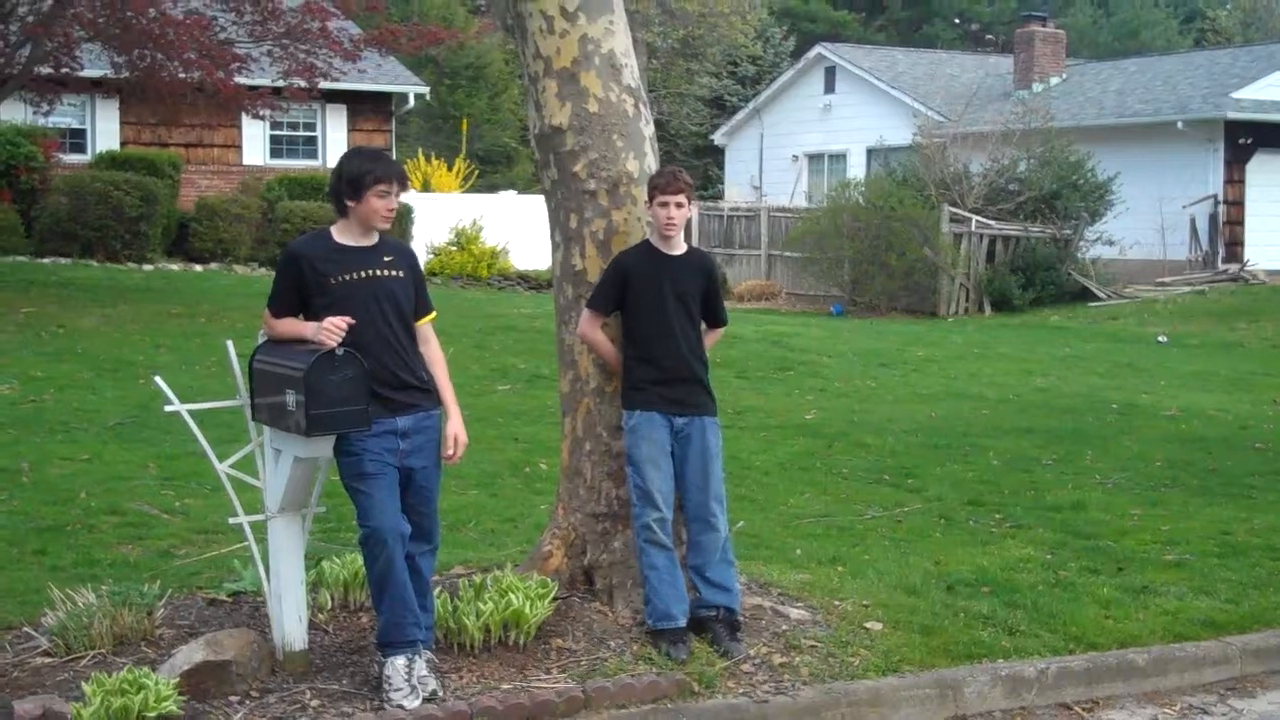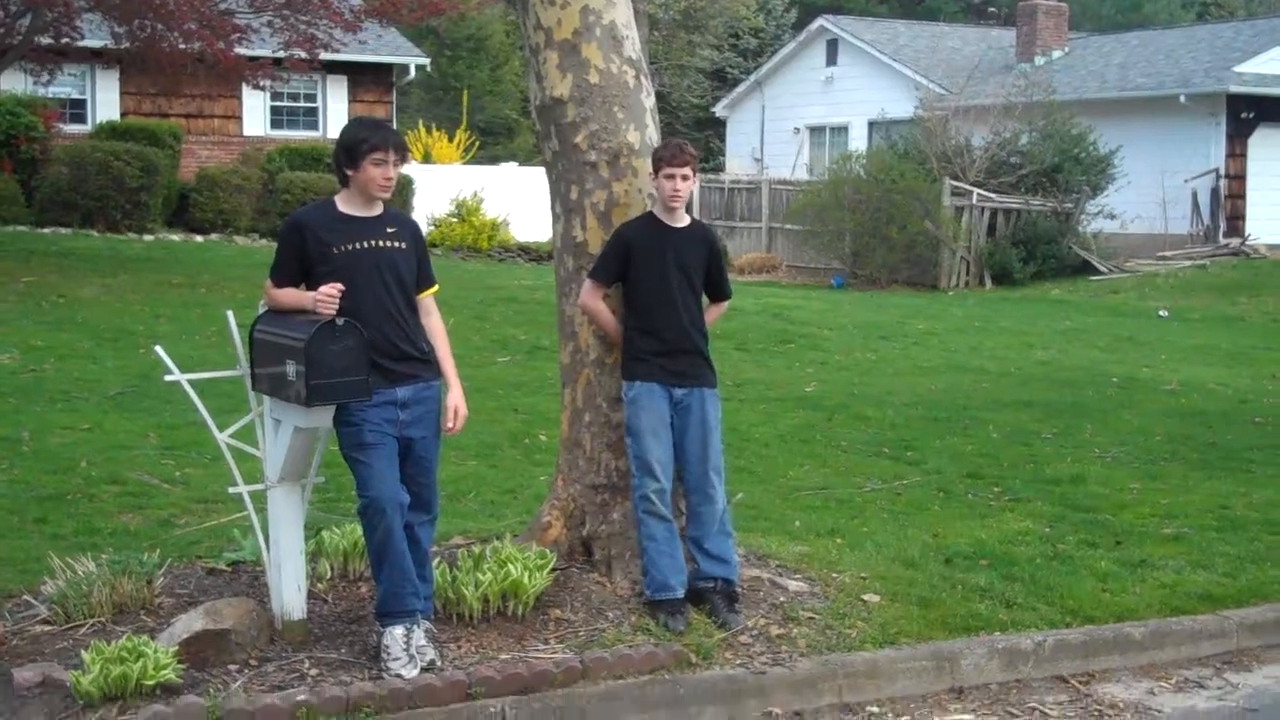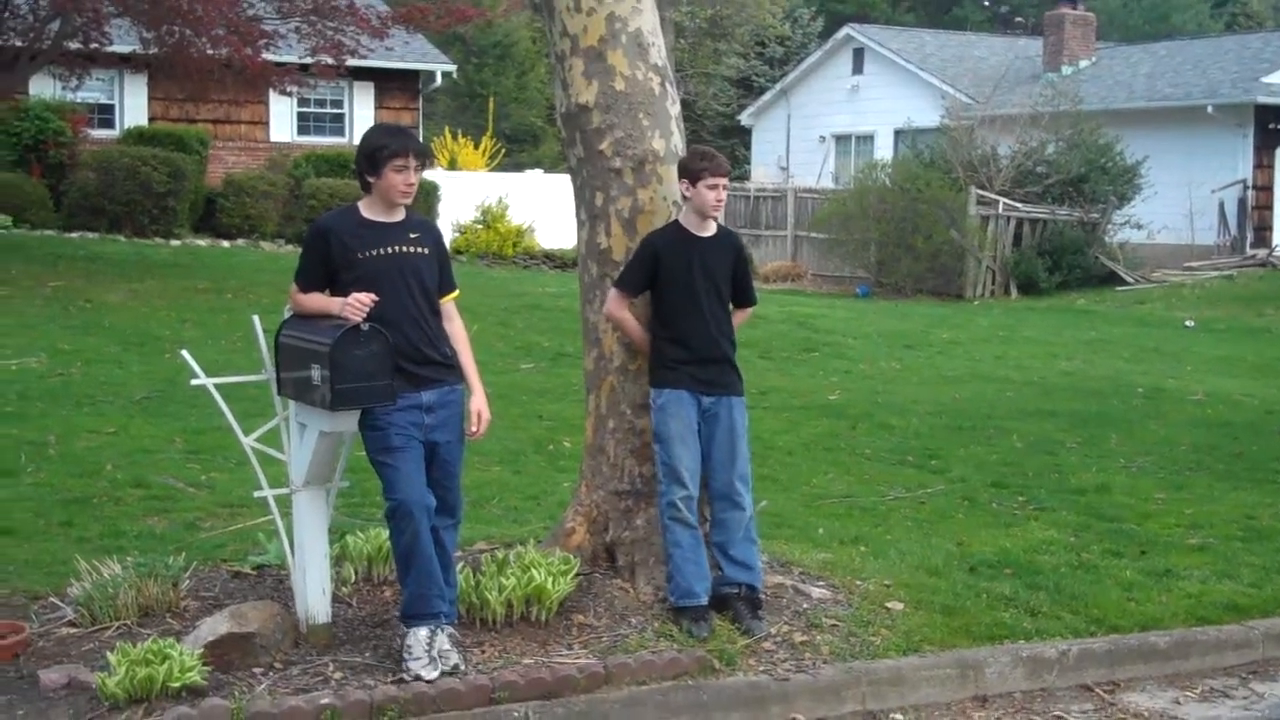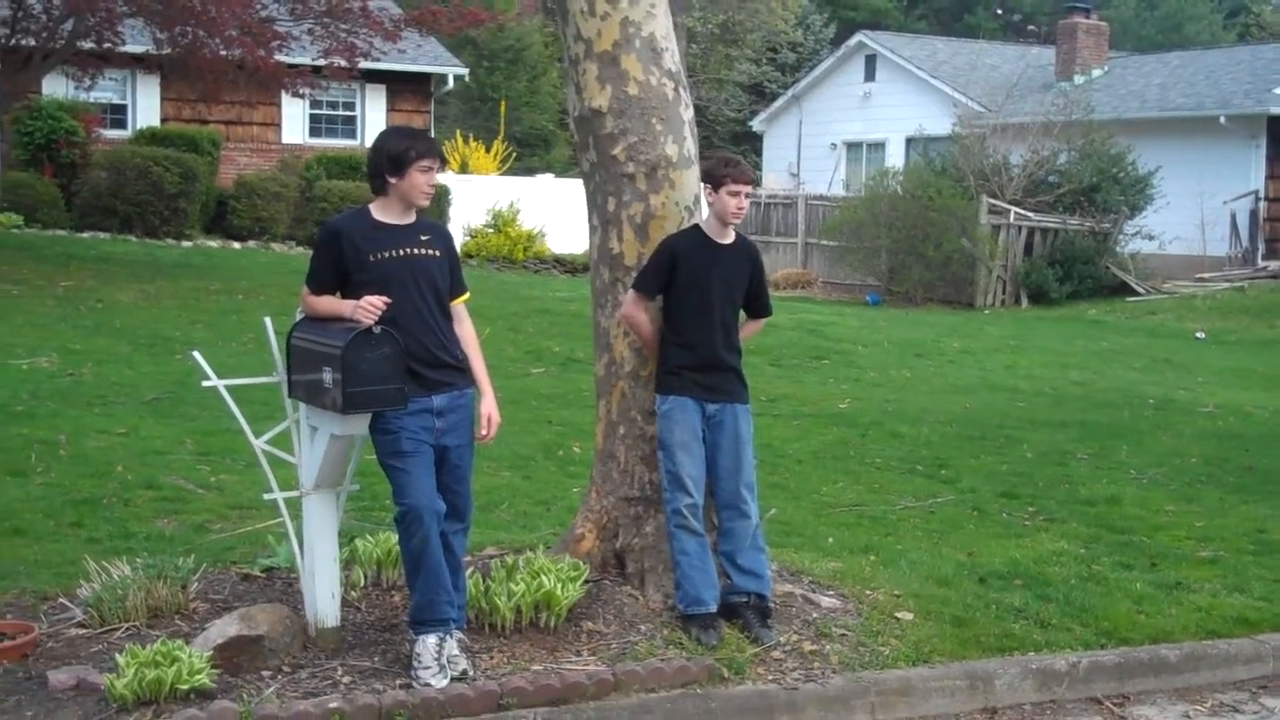
dt=0.5s
person 1, frame 1
left shoulder: (401, 256)
right shoulder: (305, 255)
right elbow: (273, 323)
left wrist: (452, 411)
right wrist: (314, 329)
left hip: (420, 418)
right hip: (362, 425)
left knee: (421, 536)
right knee: (384, 532)
left ankle: (416, 646)
right ankle: (402, 650)
person 1, frame 2
left shoulder: (405, 228)
right shoulder: (309, 225)
left elbow: (428, 310)
right elbow: (275, 293)
left wrist: (453, 384)
right wrist: (311, 298)
left hip: (420, 389)
right hip: (362, 397)
left knee: (420, 507)
right knee: (383, 503)
left ankle: (415, 617)
right ankle: (401, 621)
person 1, frame 3
left shoulder: (426, 233)
right shoulder: (332, 231)
right elbow: (300, 299)
left wrist: (475, 389)
right wrist: (339, 305)
left hip: (444, 393)
right hip: (387, 399)
left knee: (444, 510)
right knee: (410, 505)
left ankle: (440, 621)
right ankle: (425, 622)
person 1, frame 4
left shoulder: (438, 236)
right shoulder: (344, 232)
right elbow: (312, 301)
left wrist: (486, 391)
right wrist: (351, 307)
left hip: (454, 397)
right hip: (398, 404)
left knee: (454, 515)
right knee: (419, 510)
left ankle: (448, 626)
right ankle: (432, 630)
person 2, frame 1
left shoulder: (701, 266)
right shoulder: (629, 264)
right elbow: (588, 327)
left wrist: (686, 363)
right wrist: (630, 370)
left hip: (697, 406)
right hip: (646, 408)
left knee: (708, 512)
right knee: (654, 517)
left ankle: (717, 609)
right ankle: (667, 620)
person 2, frame 2
left shoulder: (704, 239)
right shoulder: (632, 235)
left elbow: (720, 300)
right elbow: (590, 297)
left wrist: (687, 335)
right wrist: (633, 342)
left hip: (697, 377)
right hip: (646, 379)
left knee: (707, 484)
right knee: (653, 487)
left ankle: (716, 581)
right ankle: (665, 591)
person 2, frame 3
left shoulder: (731, 245)
right shoulder: (659, 244)
right elbow: (615, 307)
left wrist: (713, 341)
right wrist: (658, 349)
left hip: (725, 384)
right hip: (674, 386)
left knee: (734, 491)
right knee: (680, 494)
left ankle: (740, 587)
right ankle: (690, 597)
person 2, frame 4
left shoulder: (748, 254)
right shoulder: (678, 247)
right elbow: (632, 309)
left wrist: (721, 350)
right wrist: (672, 356)
left hip: (730, 392)
right hip: (680, 393)
left knee: (739, 499)
right knee: (685, 502)
left ankle: (749, 596)
right ankle: (698, 605)
